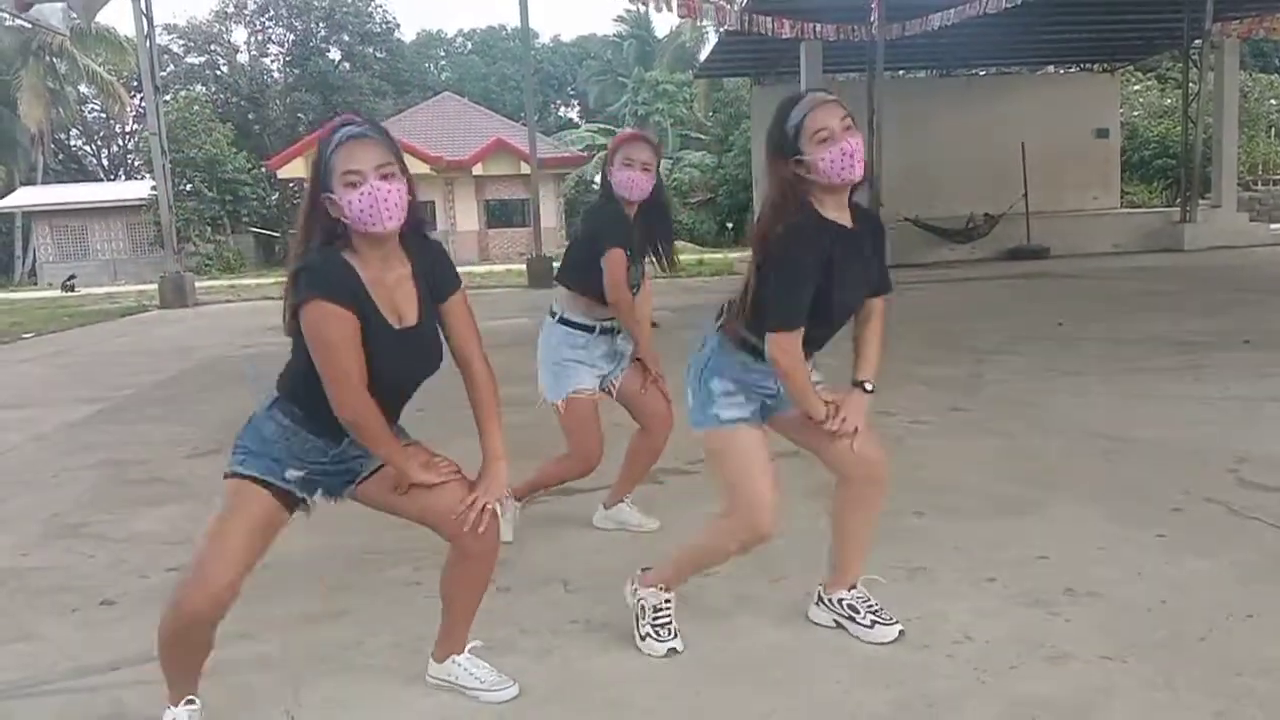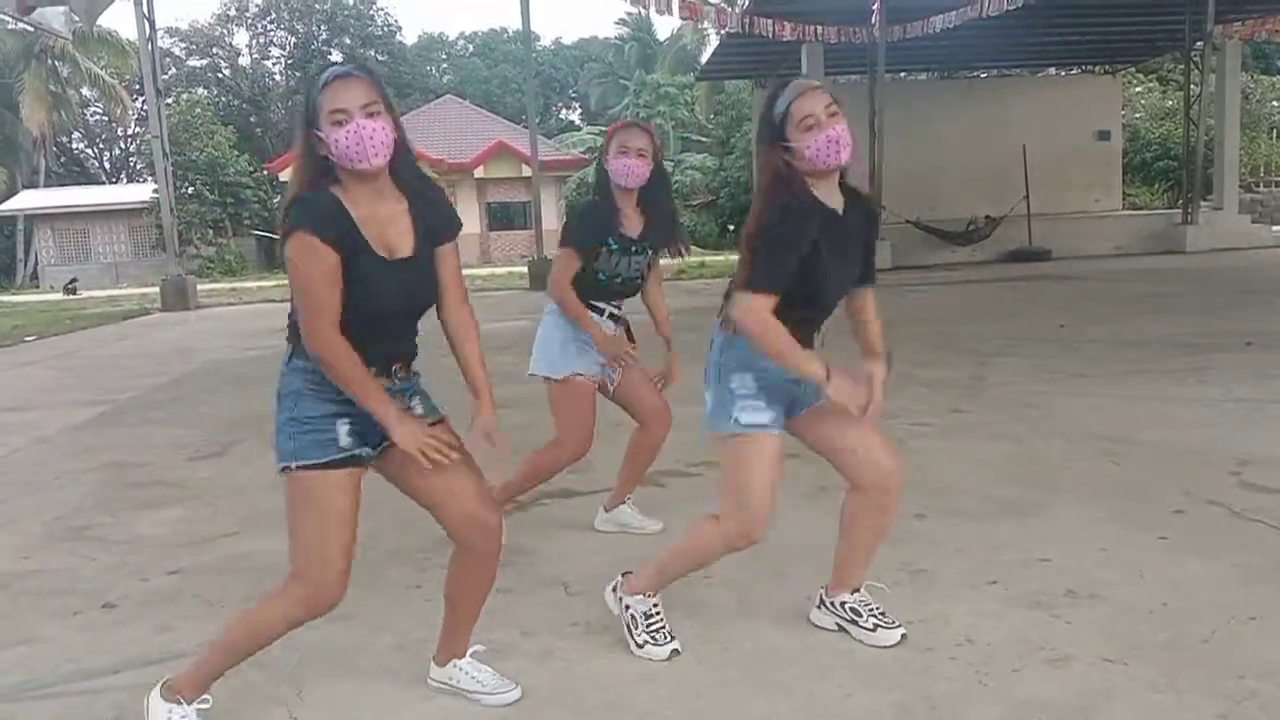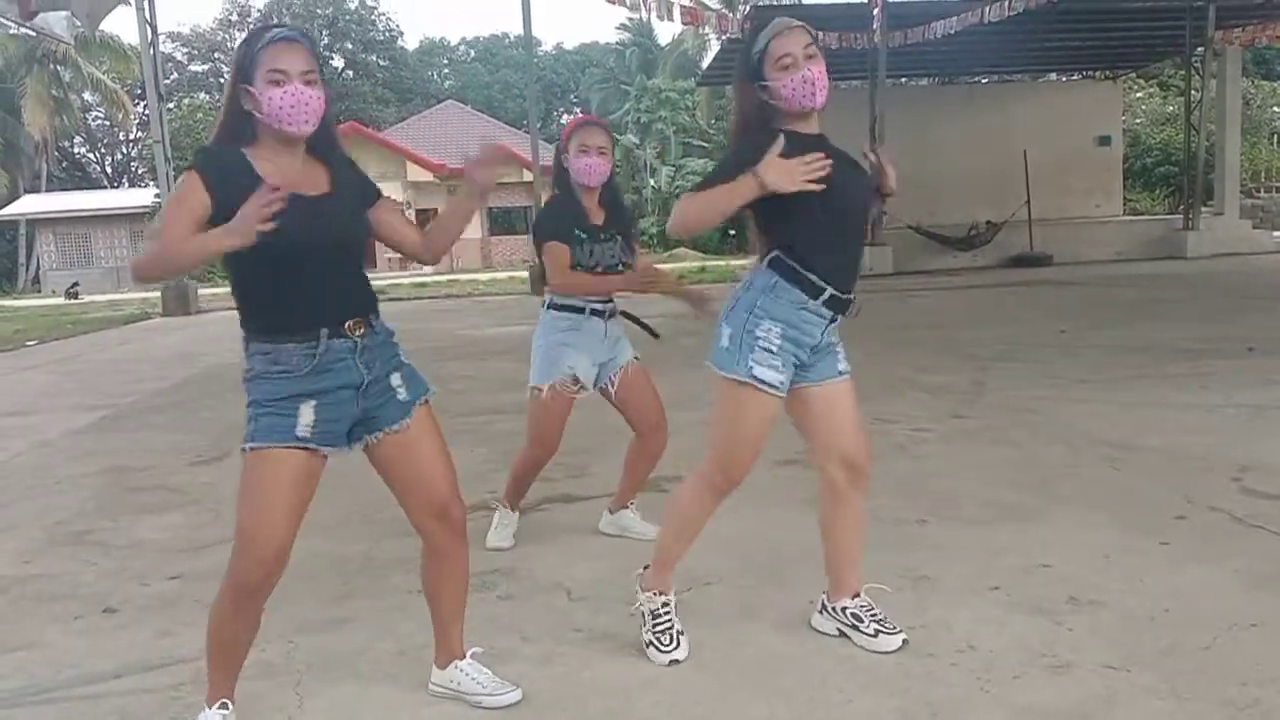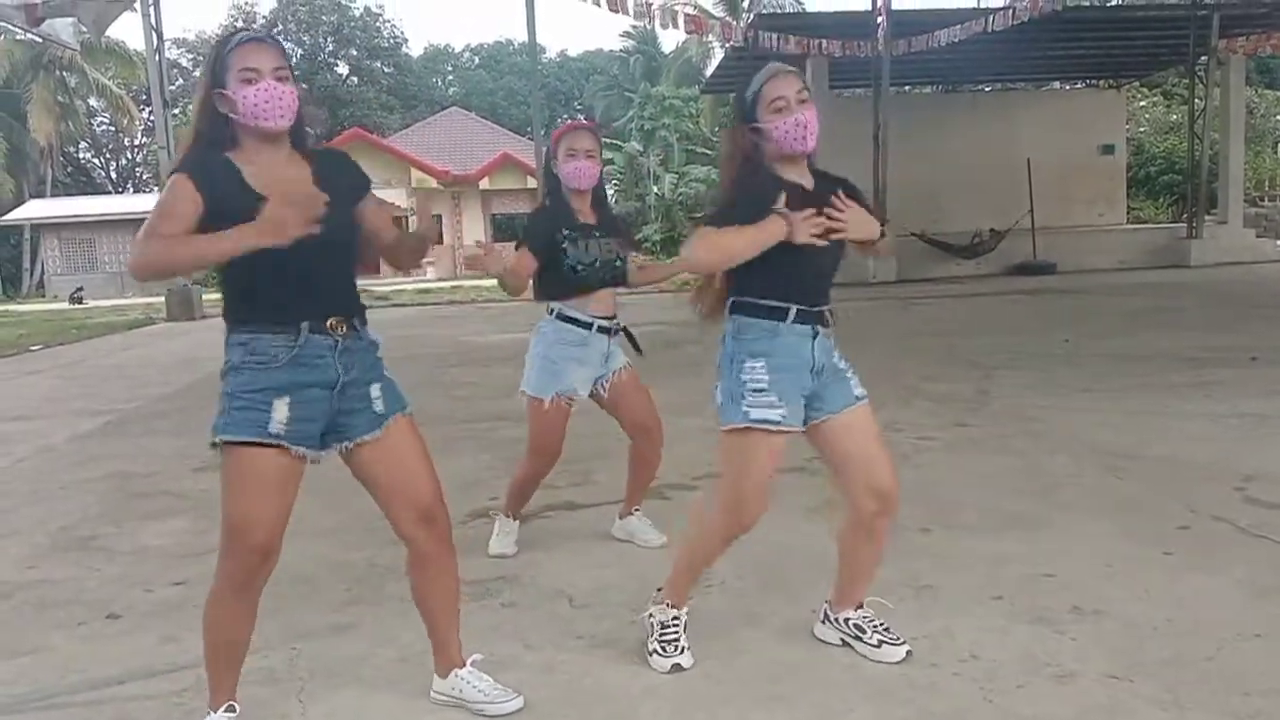
dt=0.3s
person 1, frame 1
left shoulder: (430, 260)
right shoulder: (324, 279)
left elbow: (474, 364)
right elbow: (350, 402)
left wrist: (496, 463)
right wrist: (405, 465)
left hip: (367, 440)
right hip: (290, 442)
left knee: (479, 525)
right knee: (201, 598)
left ankle: (449, 657)
person 1, frame 2
left shoulder: (429, 202)
right shoulder: (314, 216)
left elbow: (455, 308)
right elbow: (325, 340)
left wrist: (485, 400)
right wrist: (394, 421)
left hip: (398, 388)
right hip: (325, 401)
left knee: (482, 527)
right knee: (320, 588)
left ankle: (451, 658)
person 1, frame 3
left shoulder: (343, 174)
right shoulder: (219, 173)
left elbow: (424, 248)
right elbow: (149, 264)
left wrist: (471, 192)
right wrist: (228, 236)
left hip: (373, 359)
right hip: (287, 376)
left knee: (446, 517)
right knee: (256, 566)
left ankle: (452, 663)
person 1, frame 4
left shoulder: (335, 167)
right shoulder: (206, 174)
left elbow: (398, 255)
right elbow: (145, 261)
left wrist: (413, 230)
right wrist: (252, 236)
left hip: (356, 358)
right hip: (270, 366)
left knee: (428, 519)
right knee: (247, 556)
person 2, frame 1
left shoulder: (866, 227)
right shoulder: (799, 236)
left elbow: (872, 311)
right elbow: (782, 344)
left wrist: (861, 391)
right wrist: (818, 409)
left hip: (783, 371)
right hip: (733, 373)
left knee: (867, 463)
right knee: (757, 520)
left ankle: (840, 593)
right ankle: (652, 587)
person 2, frame 2
left shoulder: (859, 209)
right shoulder: (791, 213)
left elbow: (860, 293)
right elbow: (749, 313)
left wrist: (876, 359)
right wrist: (824, 380)
left hip: (801, 368)
right hip: (748, 371)
left knee: (882, 475)
right knee: (749, 523)
left ankle: (842, 596)
right ankle: (636, 589)
person 2, frame 3
left shoulder: (827, 147)
right shoulder: (764, 143)
left elbow: (853, 201)
right elbow: (682, 220)
left wrist: (881, 181)
right wrist: (760, 184)
left hip: (822, 323)
right hip: (773, 311)
left knee: (850, 466)
right knee: (726, 469)
left ankle: (843, 602)
right ankle: (656, 588)
person 2, frame 4
left shoulder: (832, 186)
right shoulder: (754, 185)
left elbow: (867, 224)
right elbow: (700, 253)
left wrist: (866, 227)
right wrist: (784, 226)
left hip: (822, 350)
right hip: (762, 349)
left knee: (877, 493)
right knee: (740, 508)
left ankle: (845, 612)
right ankle: (667, 607)
person 3, frame 1
left shoulder: (645, 226)
right shoulder: (606, 217)
left elbow: (640, 294)
right elbow: (616, 291)
left wrist: (647, 355)
right wrist: (643, 344)
left hip: (610, 341)
right hip: (571, 342)
left knee: (659, 417)
right knee: (586, 456)
left ankle: (615, 505)
right ankle: (509, 498)
person 3, frame 2
left shoulder: (651, 220)
right shoulder: (590, 214)
left elbow: (651, 287)
right elbow: (559, 285)
left wrist: (671, 349)
right wrist: (602, 337)
left hip: (610, 331)
right hip: (571, 331)
left knee: (657, 417)
right knee: (575, 442)
left ankle: (615, 507)
right ankle: (491, 505)
person 3, frame 3
left shoulder: (615, 214)
right shoulder: (555, 211)
left elbow: (640, 270)
right elbow: (560, 280)
left wrist: (675, 286)
right wrist: (624, 282)
left hip: (609, 332)
right hip: (565, 332)
left knee: (653, 424)
right knee: (542, 444)
left ankle: (619, 511)
right ankle: (508, 509)
person 3, frame 4
left shoulder: (607, 219)
right shoulder: (547, 218)
left elbow: (631, 274)
right elbow: (518, 285)
left wrist: (685, 265)
right wrist: (502, 269)
left hip: (608, 342)
right hip: (564, 339)
left knee: (648, 428)
right knee: (543, 452)
left ankle: (629, 517)
right ankle: (507, 518)
